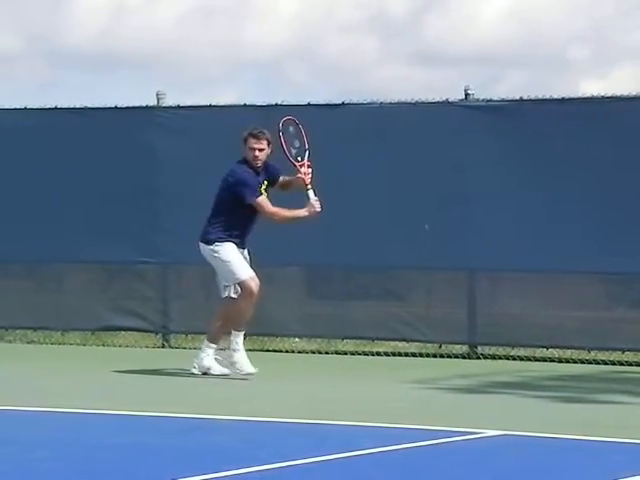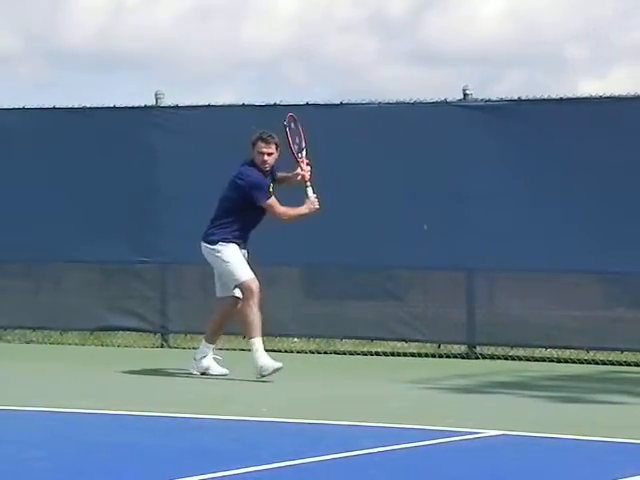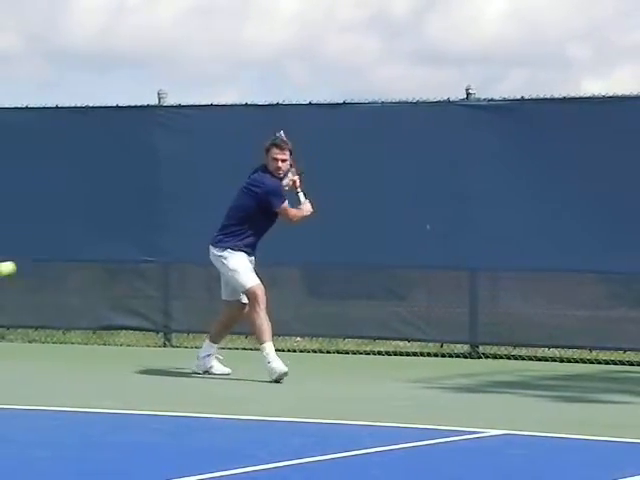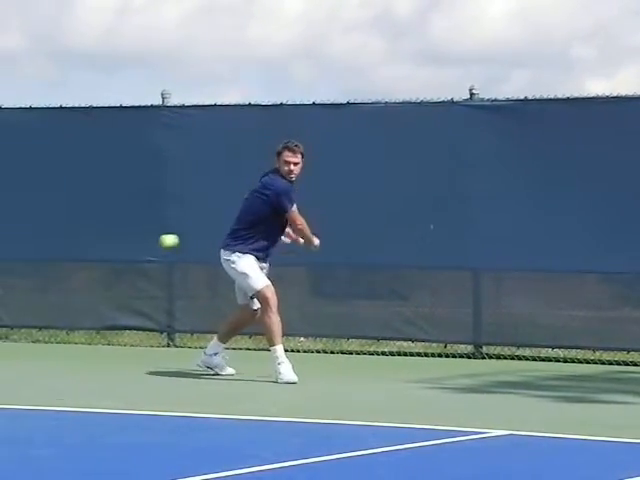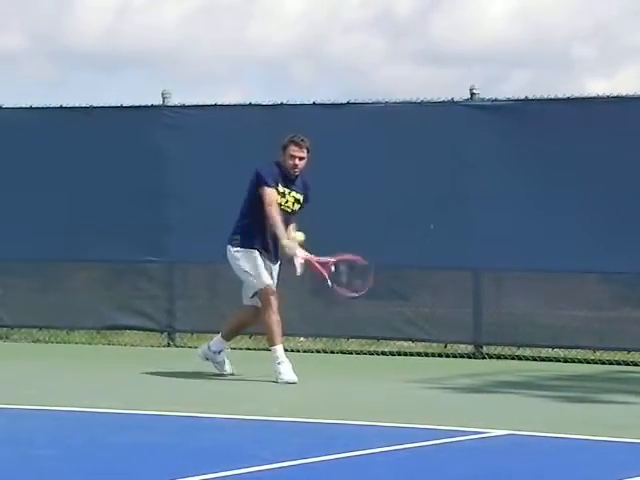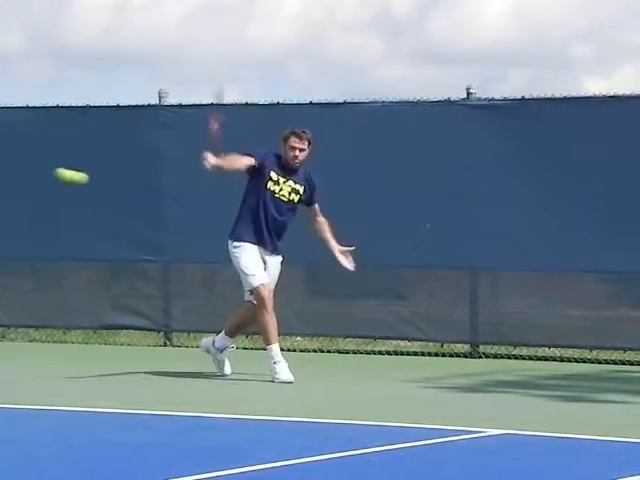
dt=0.4s
person 1, frame 1
left shoulder: (265, 168)
right shoulder: (241, 175)
left elbow: (283, 183)
right elbow: (271, 213)
left wrist: (299, 180)
right wrist: (305, 211)
left hip: (237, 243)
right hip: (218, 241)
left knee: (233, 301)
right knee: (251, 286)
left ankle: (204, 358)
right ankle: (235, 348)
person 1, frame 2
left shoulder: (265, 170)
right shoulder: (251, 177)
left elbow: (276, 178)
right elbow: (280, 213)
left wrist: (294, 176)
right wrist: (306, 208)
left hip: (233, 244)
right hip: (220, 243)
left knee: (232, 302)
right knee: (251, 288)
left ankle: (202, 358)
right ankle: (260, 357)
person 1, frame 3
left shoulder: (266, 176)
right shoulder: (268, 185)
right elbow: (291, 216)
left wrist: (285, 184)
right wrist: (305, 210)
left hip: (239, 250)
right hip: (228, 250)
left knee: (237, 306)
right knee: (257, 295)
left ankle: (205, 357)
right ankle: (272, 360)
person 1, frame 4
left shoulder: (276, 180)
right shoulder: (279, 187)
right elbow: (299, 225)
left wrist: (282, 231)
right wrist: (311, 240)
left hip: (254, 254)
right hip: (239, 253)
left knee: (250, 310)
right knee: (269, 297)
left ankle: (211, 354)
right ankle: (282, 363)
person 1, frame 5
left shoulder: (303, 186)
right shoulder: (267, 172)
right elbow: (271, 208)
left wrist: (291, 244)
right wrist: (287, 242)
left hip: (271, 254)
right hip: (244, 248)
left knee: (254, 309)
right knee: (270, 298)
left ankle: (214, 348)
right ankle: (281, 363)
person 1, frame 6
left shoulder: (306, 180)
right shoulder: (265, 161)
left elbow: (317, 217)
right elbow: (242, 161)
left wrist: (335, 247)
right wrist: (218, 162)
left hip: (272, 249)
right hip: (245, 242)
left knee: (255, 306)
right knee: (265, 298)
left ankle: (217, 344)
right ankle: (278, 362)
